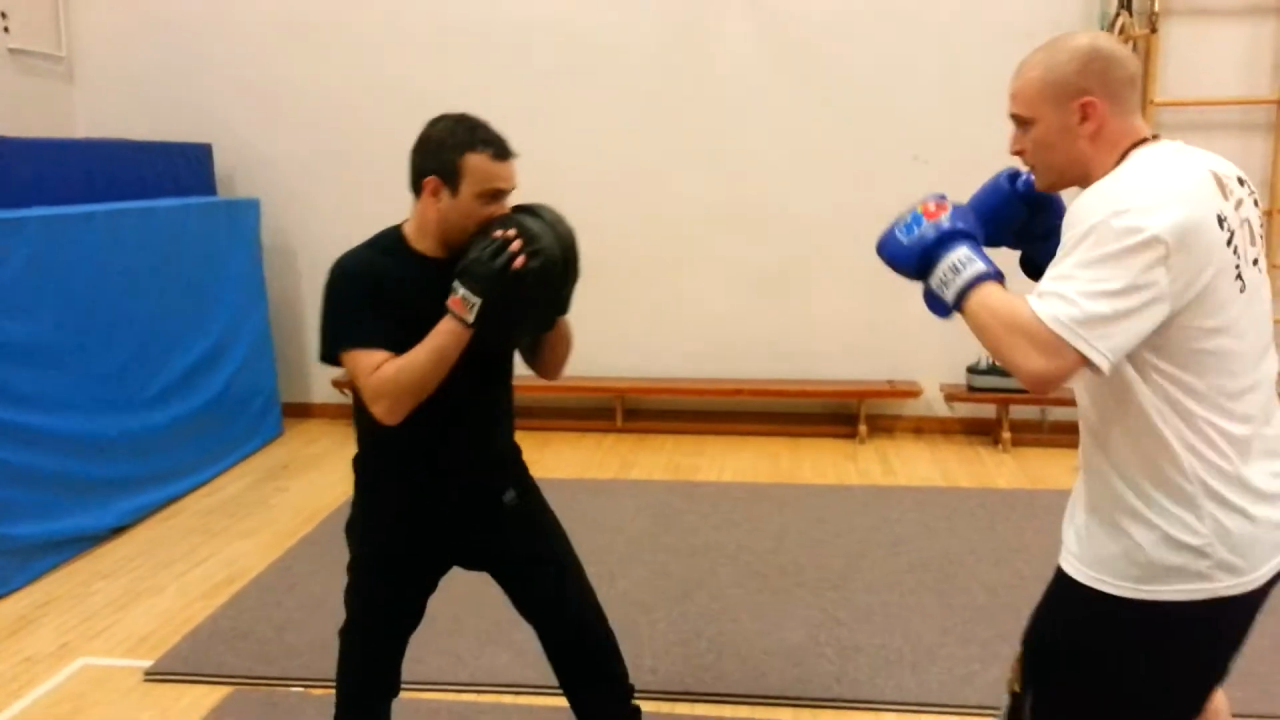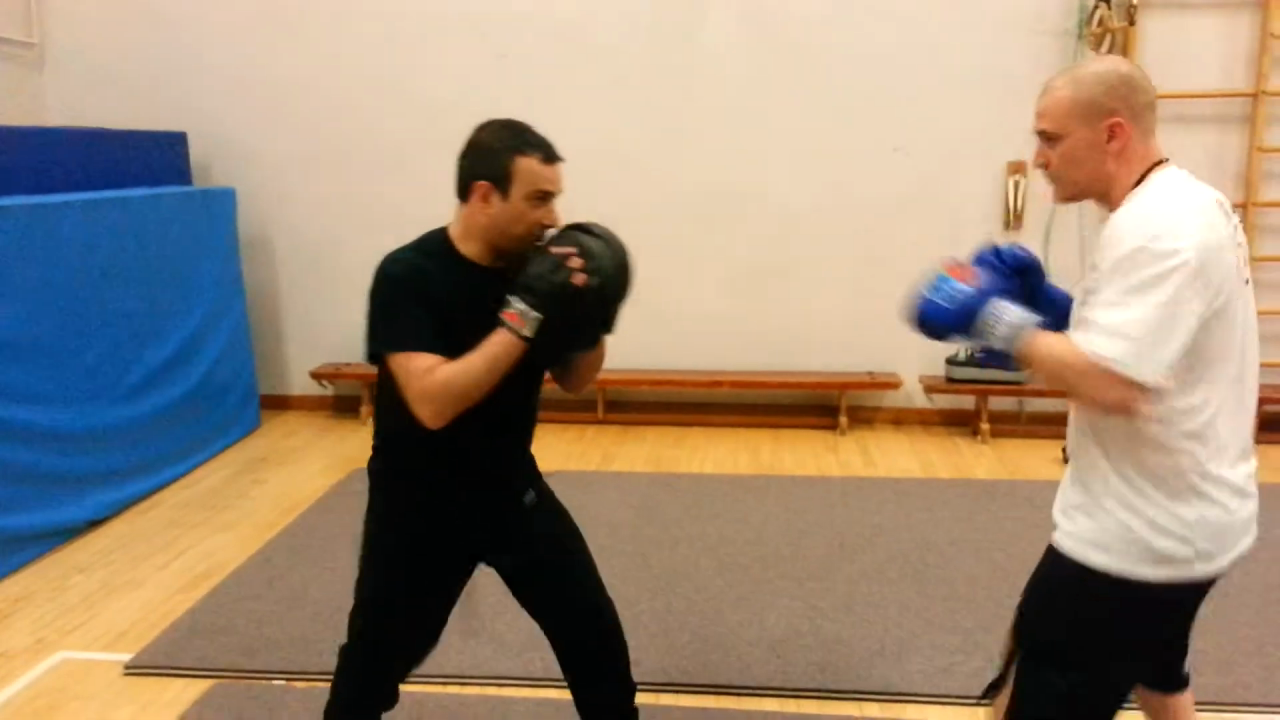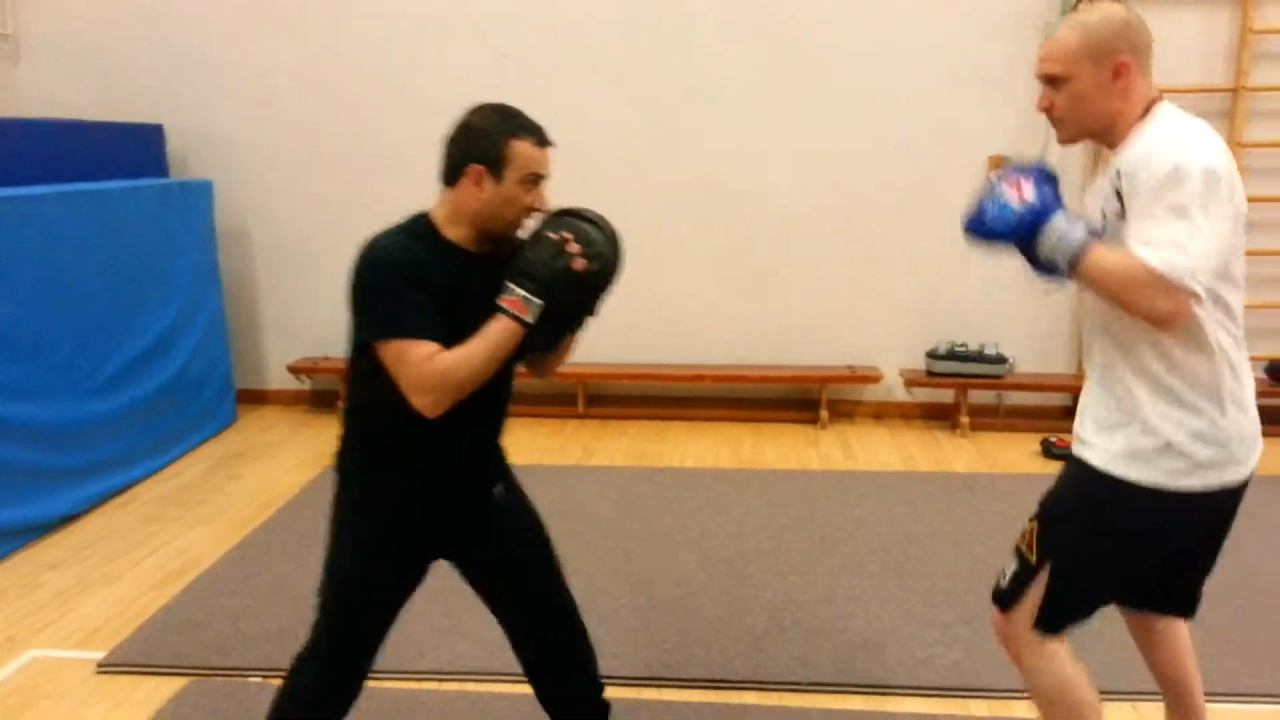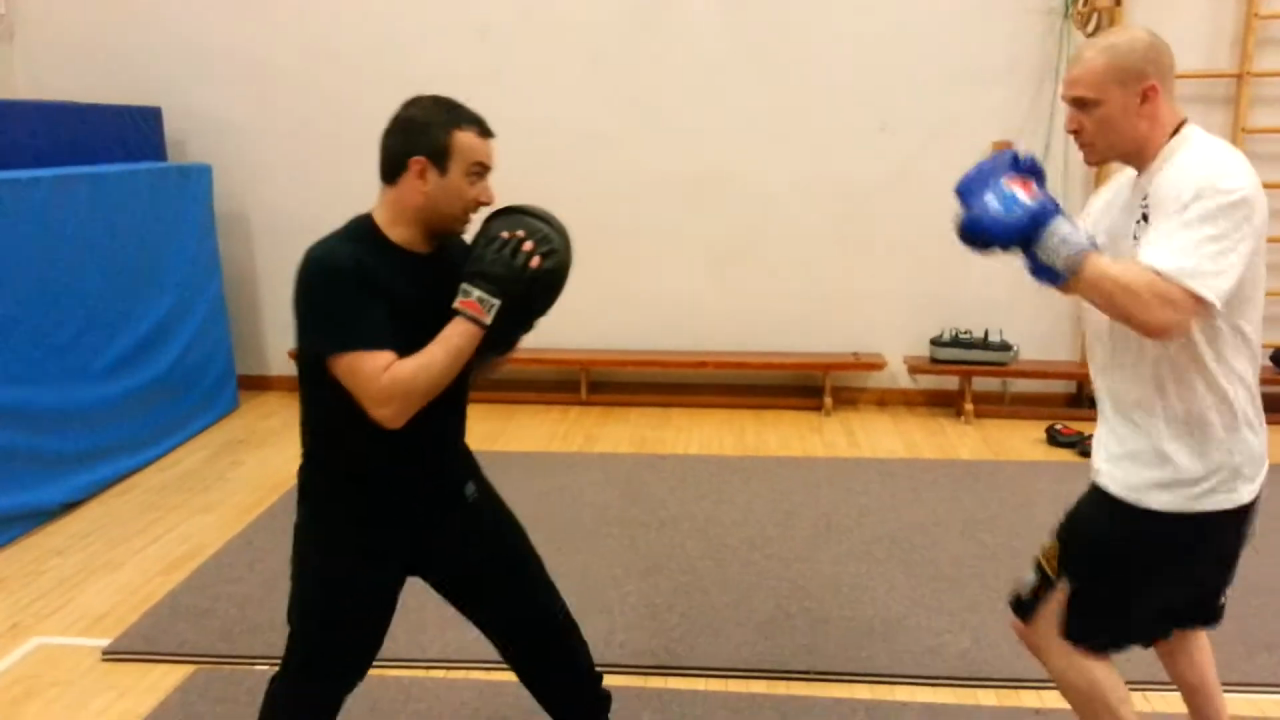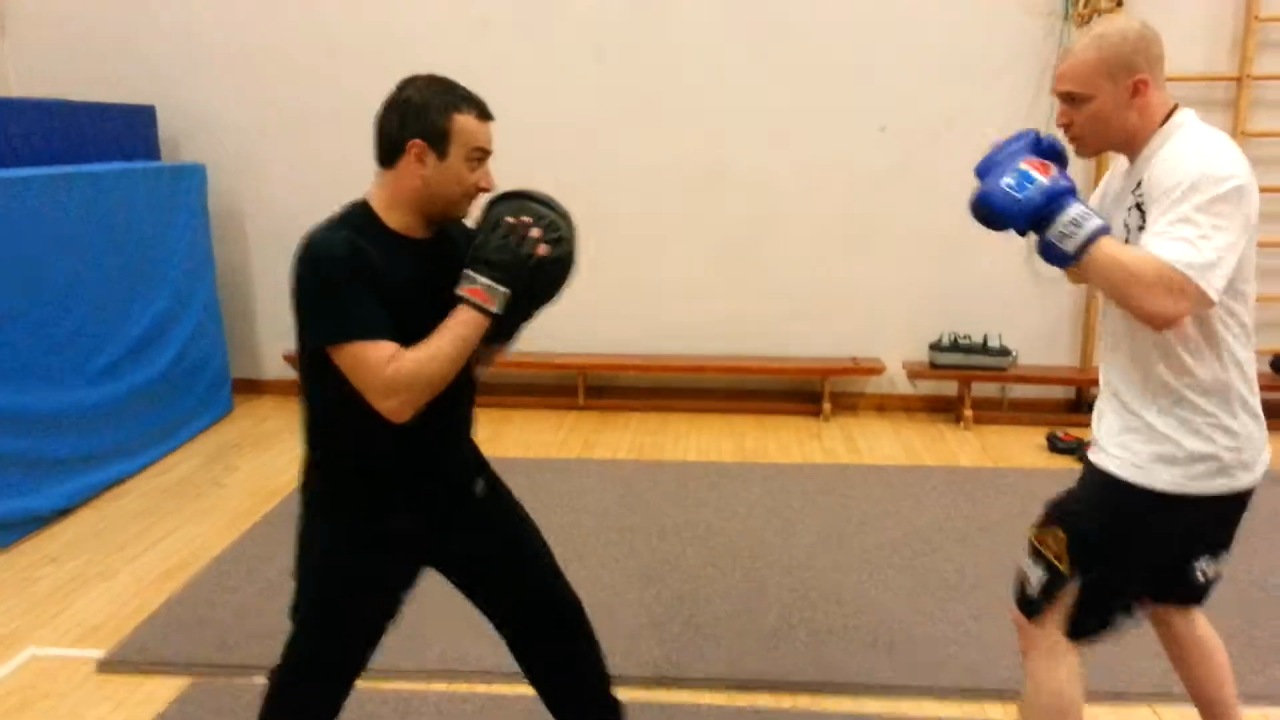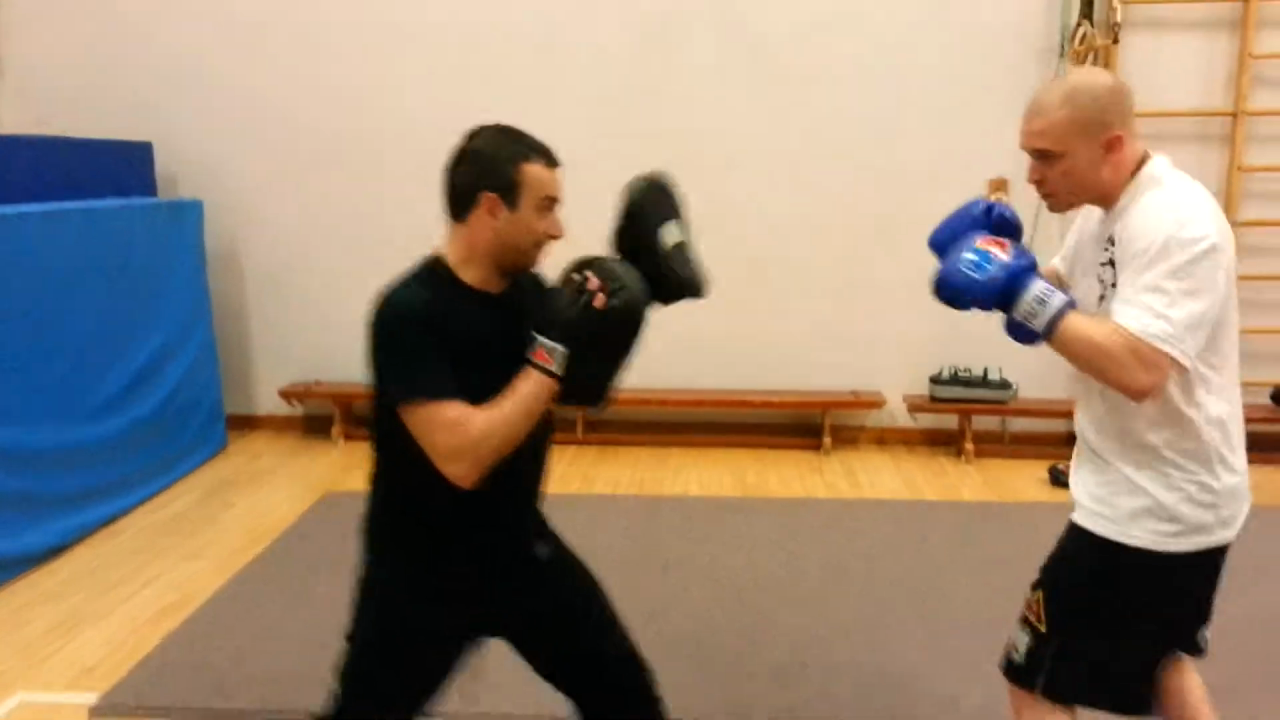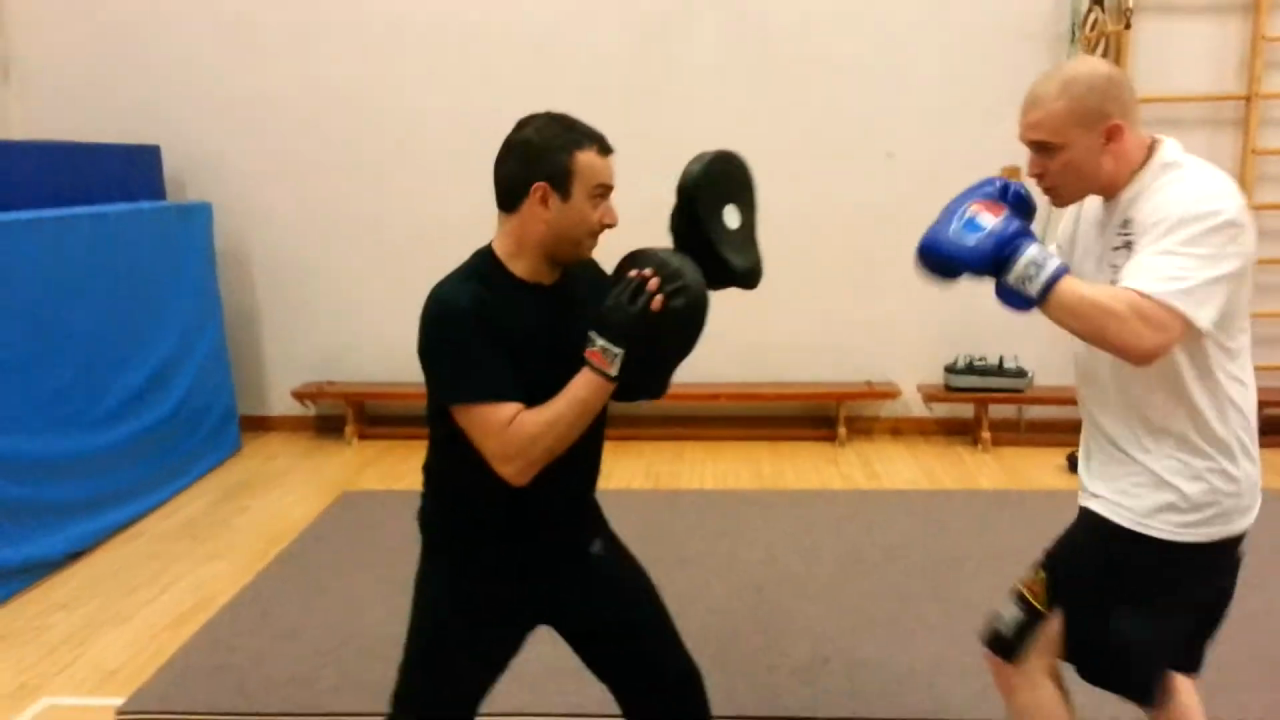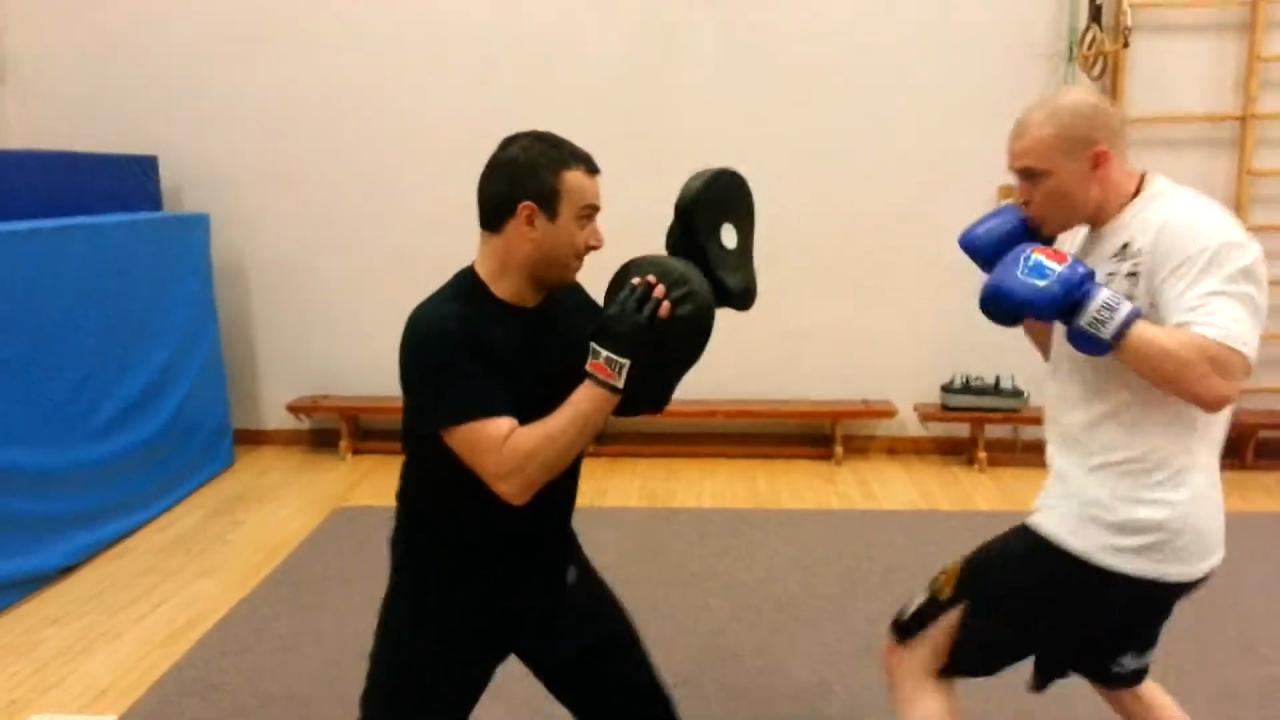
dt=0.2s
person 1, frame 1
left shoulder: (1129, 207)
right shoulder: (1209, 175)
left elbow: (1040, 357)
left wrist: (952, 261)
right wrist: (1048, 241)
left hip: (1157, 548)
person 1, frame 2
left shoulder: (1156, 233)
right shoulder: (1188, 207)
left elbow: (1111, 385)
left wrist: (997, 317)
right wrist: (1043, 303)
left hip: (1136, 536)
right hip: (1196, 520)
right knee: (1146, 664)
person 1, frame 3
left shoulder: (1183, 159)
right shoulder: (1126, 155)
left elbow: (1162, 299)
right elbow: (1111, 272)
left wrist: (1051, 229)
right wrist: (1035, 221)
left hip: (1160, 455)
right hip: (1193, 449)
left knee: (1021, 622)
right knee: (1147, 600)
person 1, frame 4
left shoulder: (1213, 183)
right shoulder: (1135, 180)
left elbow: (1160, 309)
right elbow: (1089, 275)
left wrist: (1043, 229)
right wrist: (1027, 215)
left hip: (1176, 477)
right hip: (1189, 464)
left knee: (1048, 625)
right knee: (1167, 615)
person 1, frame 5
left shoulder: (1204, 167)
right shoulder: (1136, 158)
left elbow: (1160, 299)
right elbow: (1107, 260)
left wrist: (1059, 214)
right wrist: (1045, 196)
left hip: (1174, 456)
right hip: (1198, 448)
left knee: (1047, 620)
right knee: (1169, 603)
person 1, frame 6
left shoulder: (1177, 225)
right shoulder: (1111, 207)
left elbow: (1136, 369)
right elbow: (1072, 309)
left wrist: (1021, 290)
right wrist: (1003, 272)
left hip: (1156, 515)
right hip: (1164, 501)
right knee: (1153, 658)
person 1, frame 7
left shoulder: (1197, 202)
right shoulder: (1094, 202)
left elbow: (1141, 333)
right elbow: (1073, 299)
left wrist: (1016, 263)
right wrist: (1005, 243)
left hip: (1174, 500)
right hip: (1157, 491)
left knee: (1019, 658)
person 1, frame 8
left shoulder: (1194, 232)
right shoulder: (1093, 235)
left elbow: (1213, 378)
right elbow: (1060, 349)
left wrist: (1091, 305)
right wrist: (1020, 271)
left hip: (1111, 535)
left knee: (916, 659)
person 2, frame 1
left shoulder: (496, 259)
right shoulder: (364, 274)
left elbow: (548, 365)
right elbow: (387, 399)
left wrist: (551, 301)
right wrist: (466, 303)
left hip: (496, 486)
right hip: (400, 501)
left knee: (580, 628)
right knee: (370, 650)
person 2, frame 2
left shoulder: (534, 269)
right shoulder: (409, 276)
left elbow: (575, 378)
right elbow: (432, 403)
right wrist: (522, 314)
left hip: (512, 490)
right hip: (418, 502)
left knee: (592, 628)
right knee: (377, 650)
person 2, frame 3
left shoulder: (507, 255)
right shoulder: (392, 262)
left elbow: (539, 362)
right elbow: (430, 391)
right wrist: (520, 301)
left hip: (481, 479)
right hip: (388, 493)
left knee: (554, 626)
right knee: (338, 652)
person 2, frame 4
left shoulder: (450, 252)
right shoulder: (337, 268)
left elbow: (477, 361)
right elbow: (390, 400)
left wrist: (515, 300)
right wrist: (479, 303)
left hip: (449, 490)
right hip: (352, 512)
left knee: (542, 625)
right knee: (318, 670)
person 2, frame 5
left shoulder: (454, 236)
right shoulder: (336, 256)
right elbow: (395, 393)
left wrist: (515, 281)
right wrist: (485, 289)
left hip: (457, 482)
right hip: (360, 503)
left knee: (554, 621)
person 2, frame 6
left shoulder: (526, 290)
right shoulder: (412, 313)
right elbow: (462, 457)
right wrist: (551, 354)
left hip: (519, 545)
right hip: (422, 568)
person 2, frame 7
left shoulder: (583, 279)
right shoulder: (460, 309)
right elbow: (515, 455)
right wrist: (608, 354)
left hip: (574, 540)
right hip: (477, 561)
person 2, frame 8
left shoulder: (567, 303)
right shoulder: (443, 331)
right elbow: (513, 474)
left wrist: (676, 313)
right wrist: (613, 368)
left hip: (550, 569)
right hip: (448, 590)
